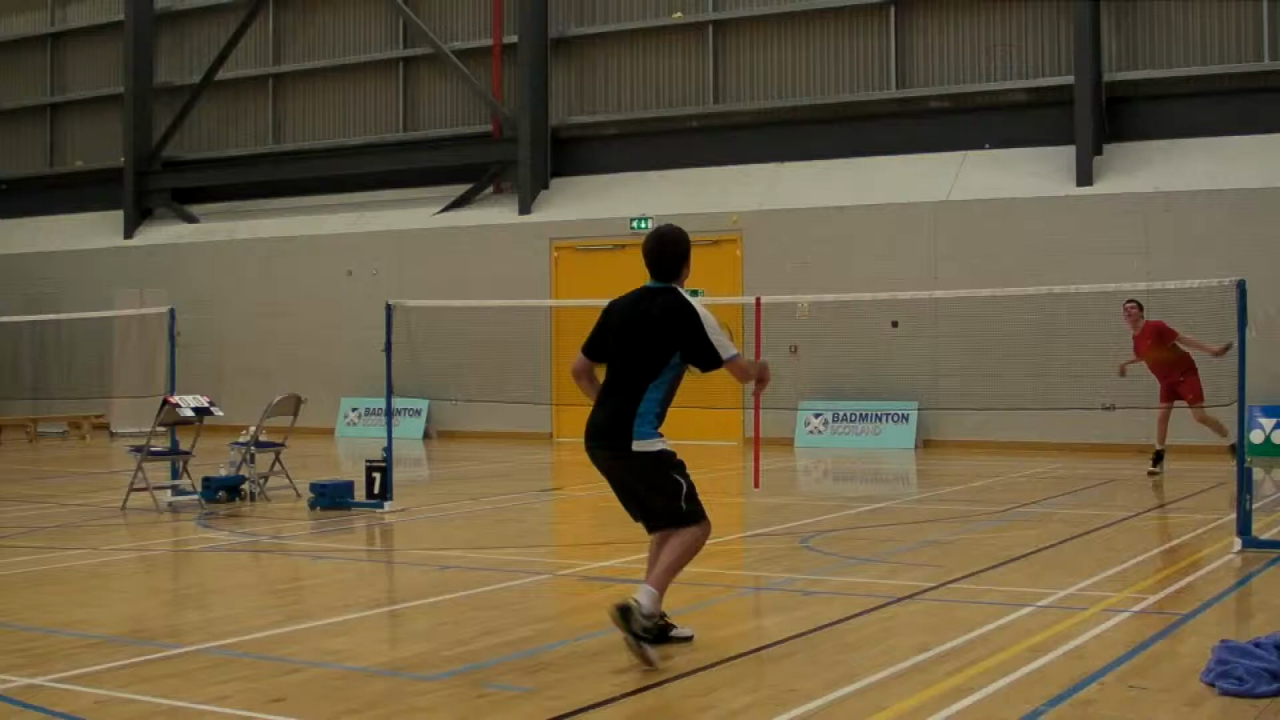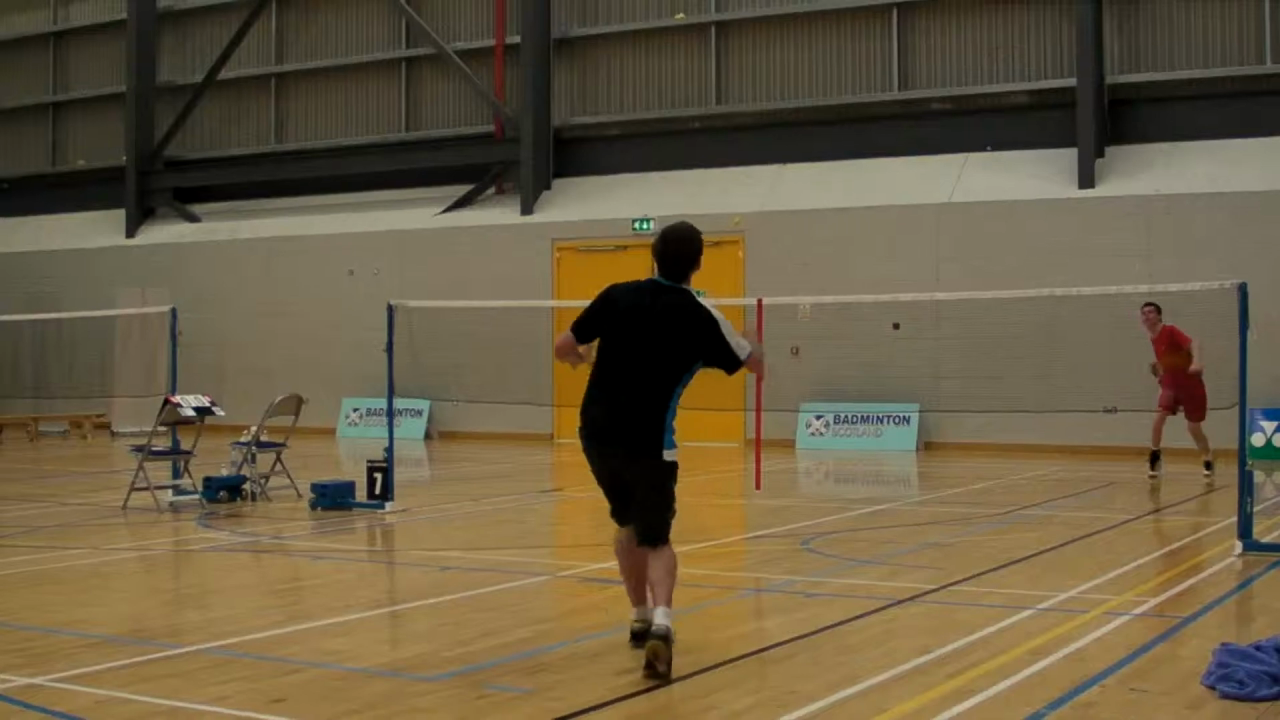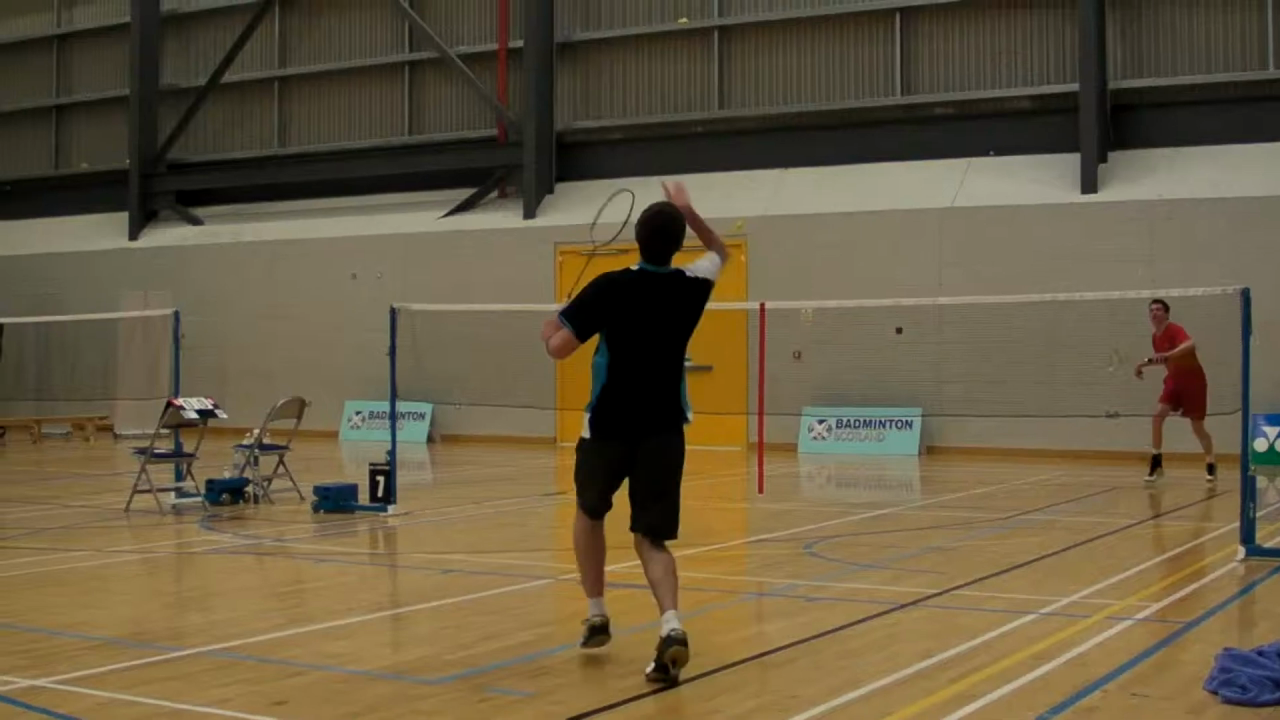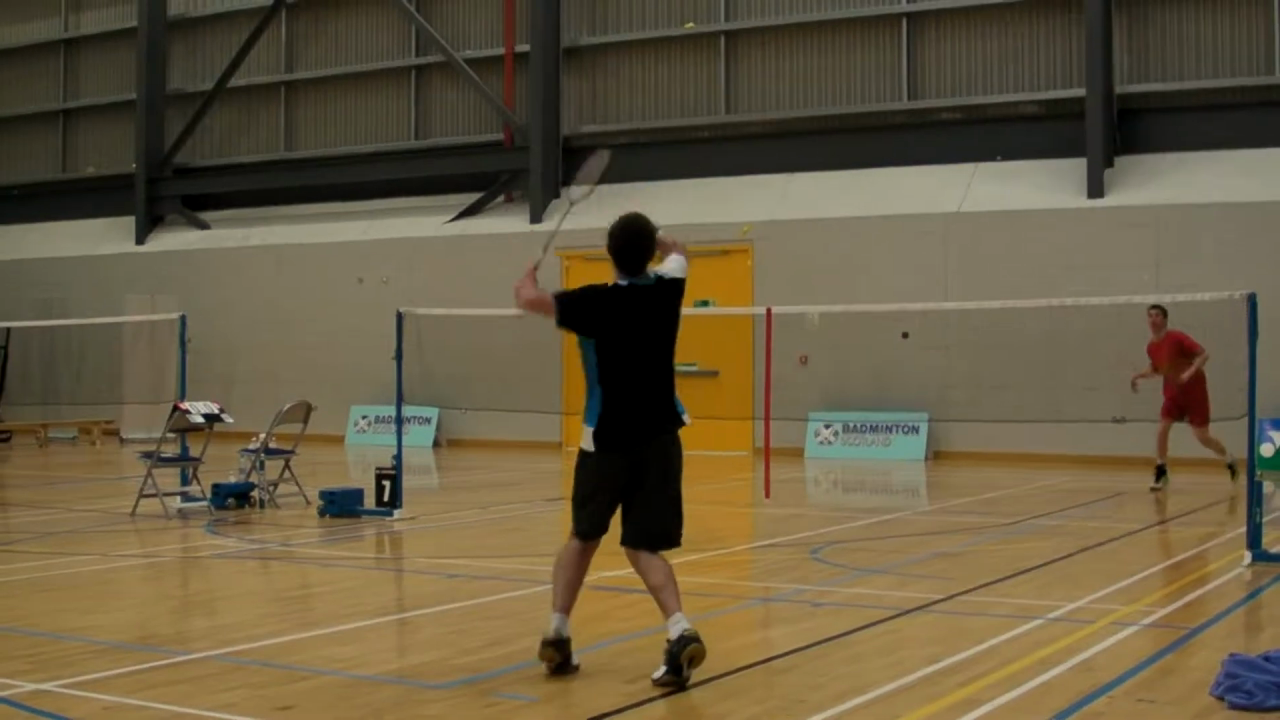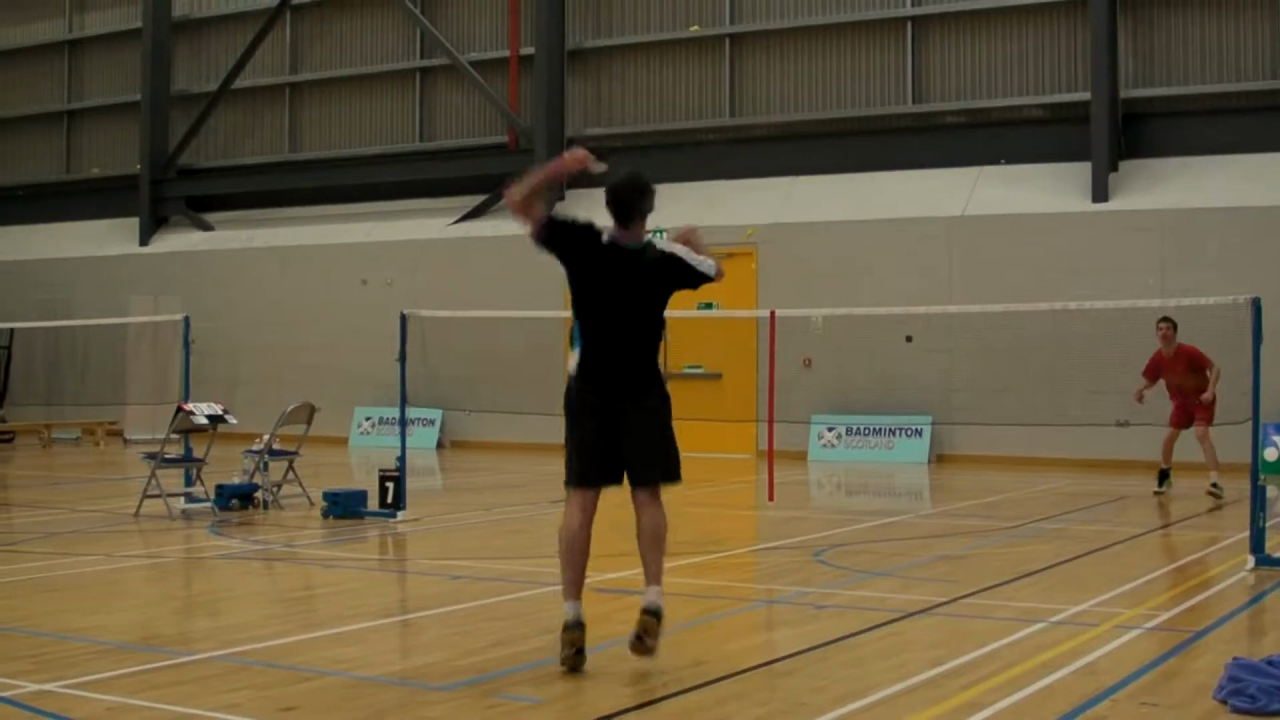
dt=0.2s
person 1, frame 1
left shoulder: (619, 307)
right shoulder: (686, 312)
left elbow: (581, 368)
right elbow: (739, 370)
right wrist: (761, 371)
left hip: (600, 439)
right hip: (637, 442)
left knee: (666, 524)
right knee: (693, 527)
left ankle: (650, 619)
right ankle: (639, 606)
person 1, frame 2
left shoulder: (617, 297)
right shoulder: (701, 318)
left elbow: (562, 349)
right elbow: (752, 363)
left wrist: (578, 356)
right wrist: (753, 348)
left hip: (597, 436)
right hip: (650, 446)
left knee: (627, 527)
right knee: (657, 544)
left ankle: (640, 622)
right ankle: (660, 627)
person 1, frame 3
left shoulder: (611, 288)
right shoulder: (693, 287)
left elbow: (558, 347)
right elbow: (719, 251)
left wrist: (551, 326)
right wrist: (689, 210)
left hip: (609, 429)
right hip: (665, 433)
left knee: (589, 517)
right knee: (650, 540)
left ankle: (596, 616)
right ankle: (671, 629)
person 1, frame 4
left shoulder: (600, 302)
right shoulder: (666, 289)
left elbow: (528, 301)
right elbow: (677, 251)
left wrist: (527, 276)
right wrist: (655, 234)
left hip: (607, 444)
right hip: (660, 442)
left knee: (581, 540)
right knee: (646, 551)
left ankle: (557, 635)
right ankle: (680, 632)
person 1, frame 5
left shoulder: (585, 248)
right shoulder: (665, 260)
left elbow: (517, 202)
right elbow: (714, 270)
left wrist: (563, 165)
right wrist: (692, 243)
left hip: (586, 399)
right hip: (642, 402)
left knee: (581, 502)
right knee: (646, 497)
left ankle: (573, 620)
right ankle: (652, 602)
person 2, frame 1
left shoulder: (1155, 327)
right shoulder: (1136, 338)
left elbow: (1182, 339)
left wrist: (1211, 349)
right wrist: (1126, 363)
left hip: (1184, 372)
right hip: (1165, 377)
left knee: (1199, 416)
right knee: (1162, 415)
left ankle: (1232, 440)
right ankle: (1158, 456)
person 2, frame 2
left shoulder: (1171, 331)
right shoulder: (1154, 339)
left elbow: (1193, 344)
left wrist: (1196, 363)
right wrist: (1156, 365)
left hip: (1190, 383)
right hip: (1171, 383)
left knee: (1194, 429)
right knee: (1158, 421)
left ankle: (1207, 459)
right ankle: (1155, 457)
person 2, frame 3
left shoulder: (1174, 330)
right shoulder: (1155, 337)
left elbow: (1190, 345)
left wrist: (1166, 355)
right wrist: (1143, 364)
left hip: (1194, 382)
right hip: (1174, 382)
left knee: (1197, 427)
right knee: (1157, 416)
left ankle: (1210, 462)
right ankle: (1156, 462)
person 2, frame 4
left shoulder: (1178, 338)
right shoulder: (1151, 347)
left elbow: (1203, 354)
left wrist: (1189, 373)
right wrist: (1138, 376)
left hip: (1194, 391)
right hip: (1173, 392)
left knee: (1202, 437)
right knee: (1162, 431)
left ankle: (1228, 459)
right ankle: (1161, 472)
person 2, frame 5
left shoulder: (1189, 352)
right shoulder: (1156, 359)
left elbow: (1214, 368)
right elbow: (1150, 380)
left wrist: (1210, 392)
right wrist: (1141, 390)
left hip: (1201, 398)
right hip: (1181, 400)
left knee: (1201, 434)
right knee: (1169, 439)
left ankle: (1215, 482)
right ankle: (1164, 478)
